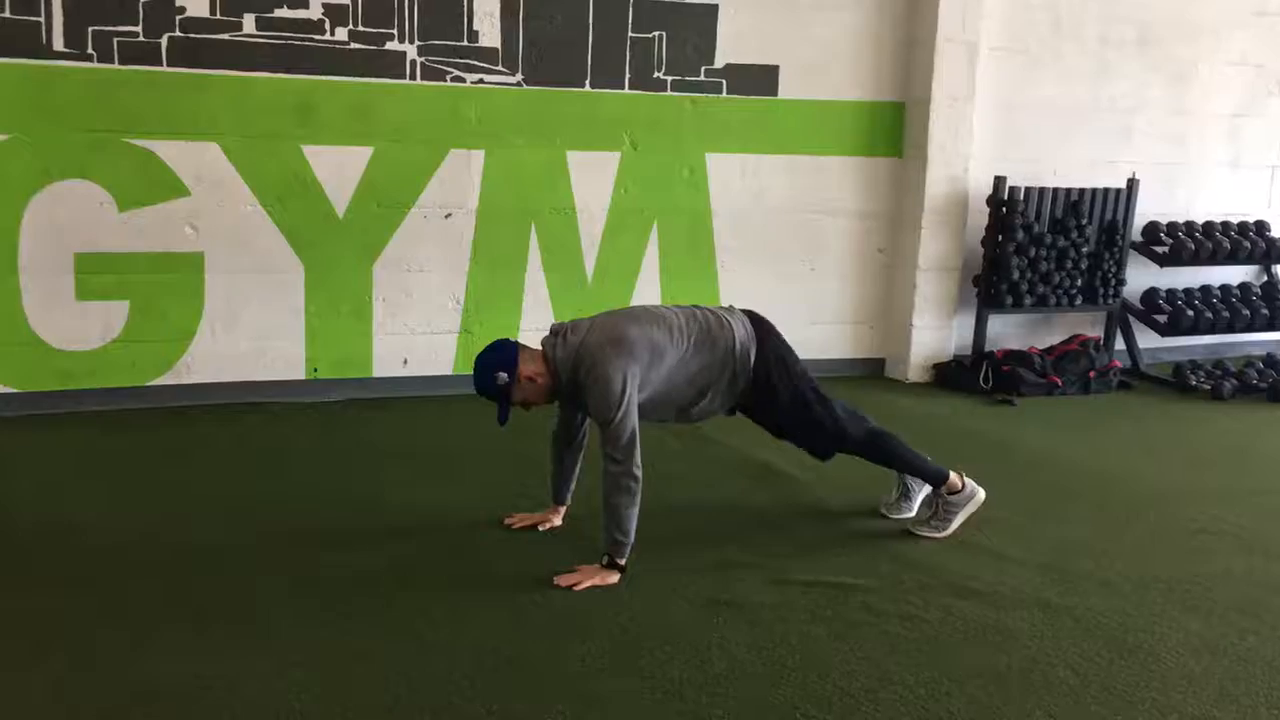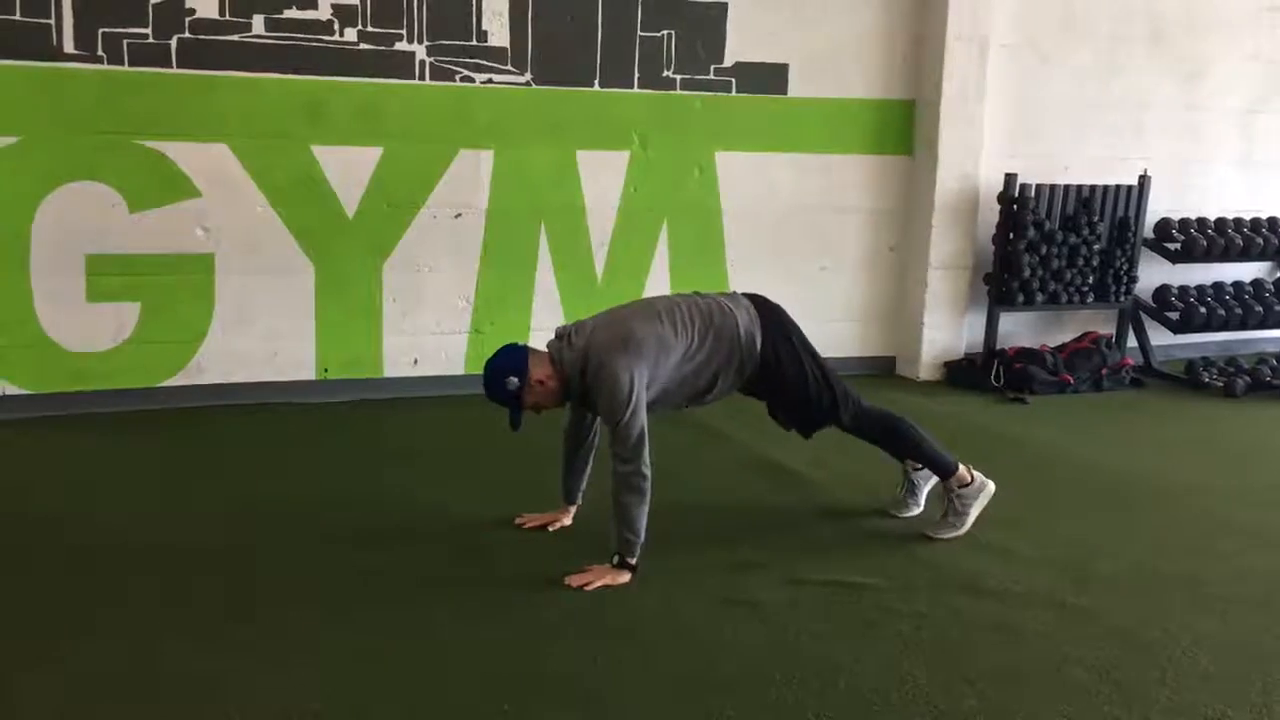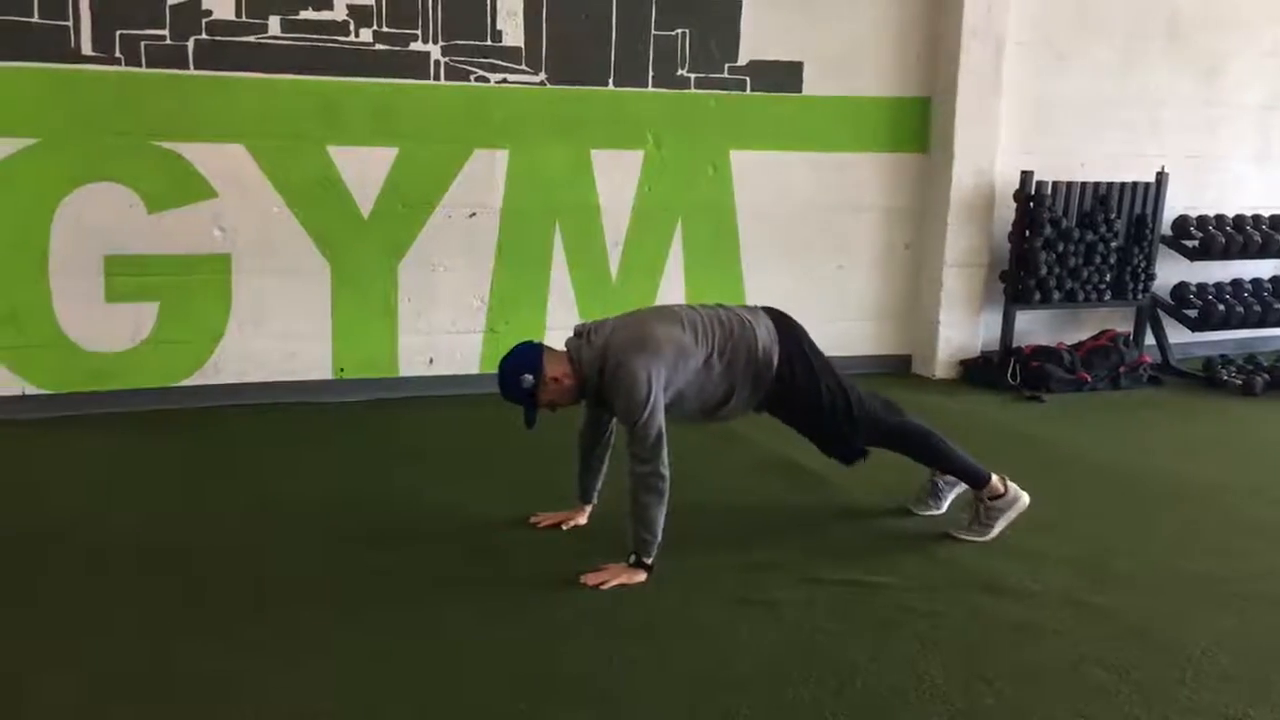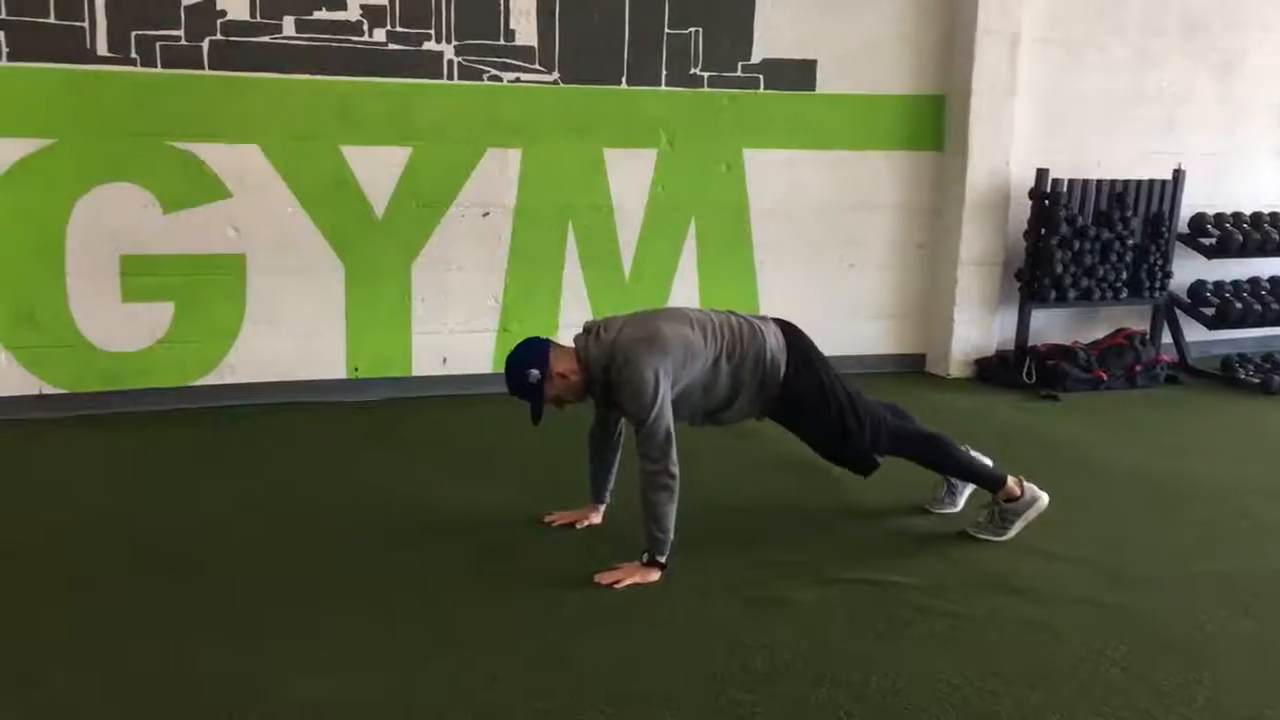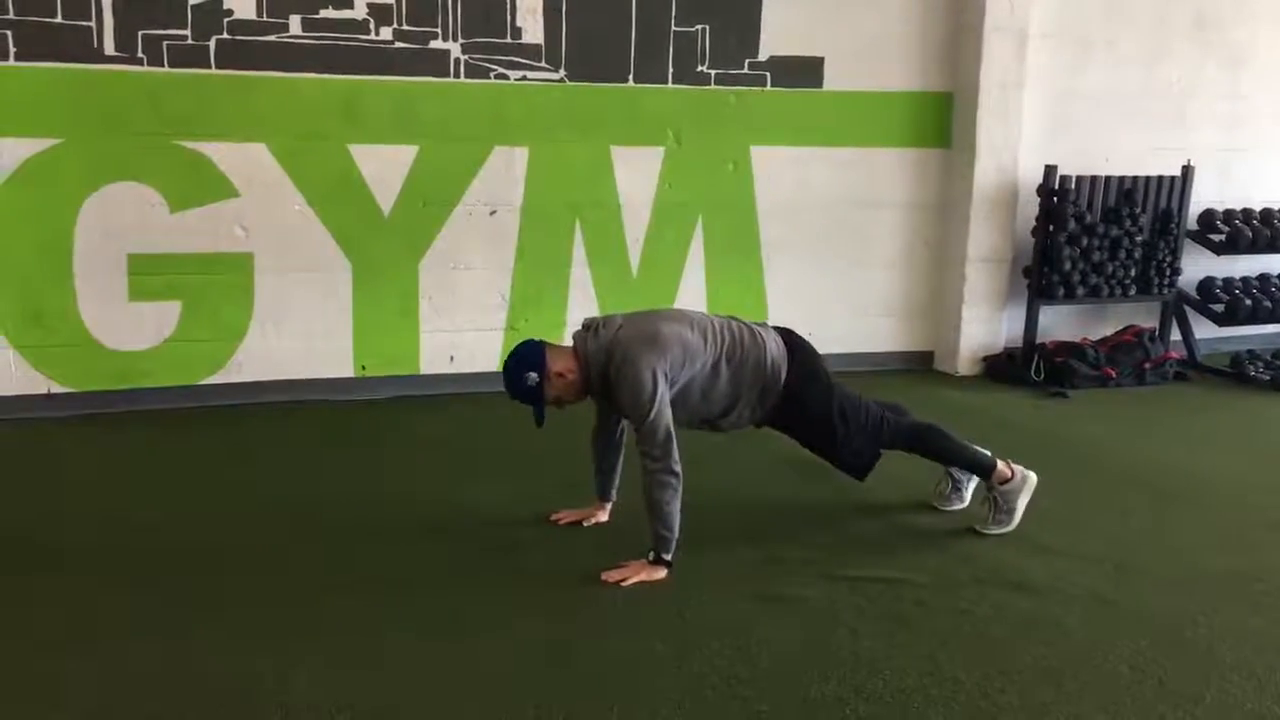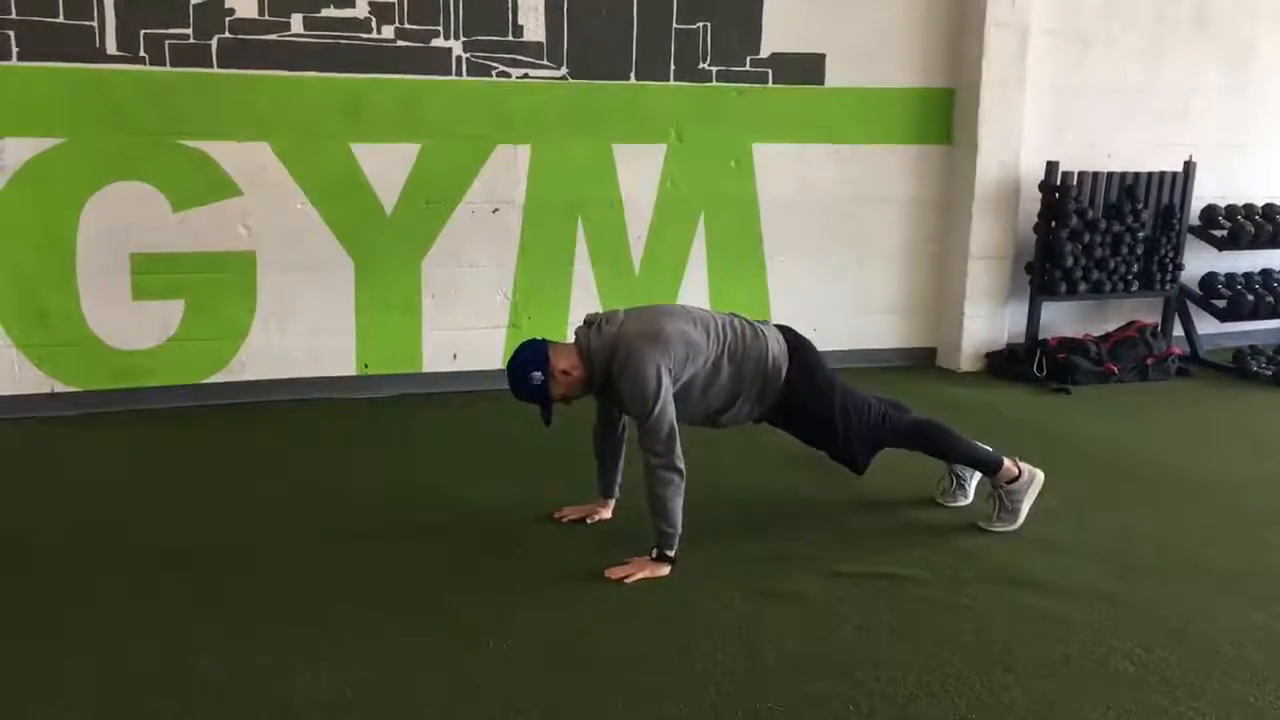
dt=0.2s
person 1, frame 1
left shoulder: (601, 368)
right shoulder: (567, 353)
left elbow: (623, 465)
right elbow: (570, 432)
left wrist: (614, 564)
right wrist: (557, 507)
left hip: (748, 355)
right hip: (731, 346)
left knee: (836, 429)
right knee: (823, 420)
left ankle: (952, 487)
right ankle: (914, 478)
person 1, frame 2
left shoulder: (609, 369)
right shoulder: (573, 356)
left elbow: (632, 464)
right elbow: (581, 431)
left wrist: (625, 563)
right wrist: (567, 506)
left hip: (757, 337)
right hip: (738, 327)
left knee: (845, 412)
right knee: (834, 411)
left ankle: (962, 481)
right ankle: (917, 468)
person 1, frame 3
left shoulder: (626, 370)
right shoulder: (592, 355)
left elbow: (650, 466)
right elbow: (596, 431)
left wrist: (641, 562)
right wrist: (583, 506)
left hip: (772, 355)
right hip: (756, 342)
left knee: (869, 424)
right knee: (860, 416)
left ankle: (994, 491)
right ankle: (945, 471)
person 1, frame 4
left shoulder: (635, 367)
right shoulder: (600, 350)
left elbow: (659, 464)
right elbow: (606, 429)
left wrist: (655, 561)
right wrist: (596, 505)
left hip: (779, 367)
right hip: (763, 355)
left knee: (877, 434)
right knee: (870, 421)
left ankle: (1012, 492)
right ankle: (961, 463)
person 1, frame 5
left shoulder: (632, 365)
right shoulder: (599, 351)
left elbow: (661, 462)
right elbow: (609, 429)
left wrist: (660, 559)
right wrist: (602, 503)
left hip: (780, 375)
right hip: (765, 367)
left knee: (878, 430)
right knee: (870, 420)
left ankle: (1003, 475)
right ankle: (962, 463)
person 1, frame 6
left shoulder: (635, 362)
right shoulder: (600, 347)
left elbow: (664, 457)
right elbow: (609, 426)
left wrist: (663, 555)
right wrist: (606, 500)
left hip: (782, 375)
right hip: (766, 365)
left knee: (880, 427)
right knee: (874, 417)
left ankle: (1010, 474)
right ankle: (963, 461)
